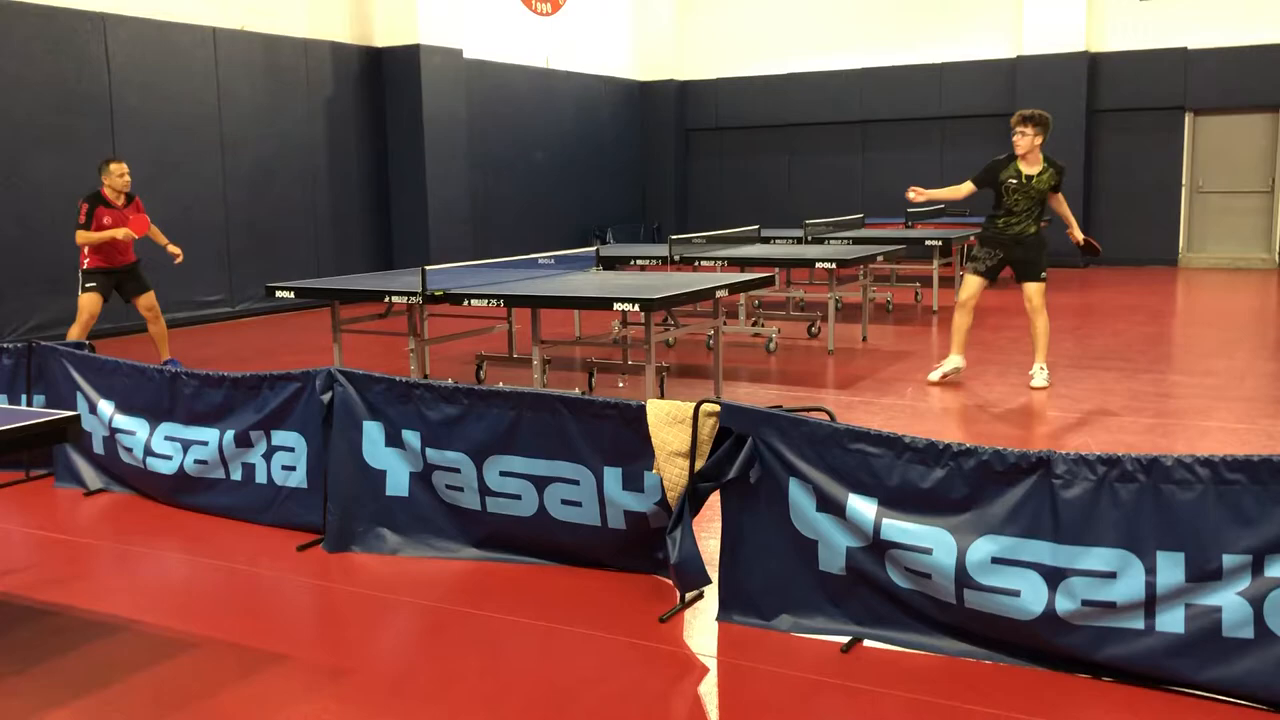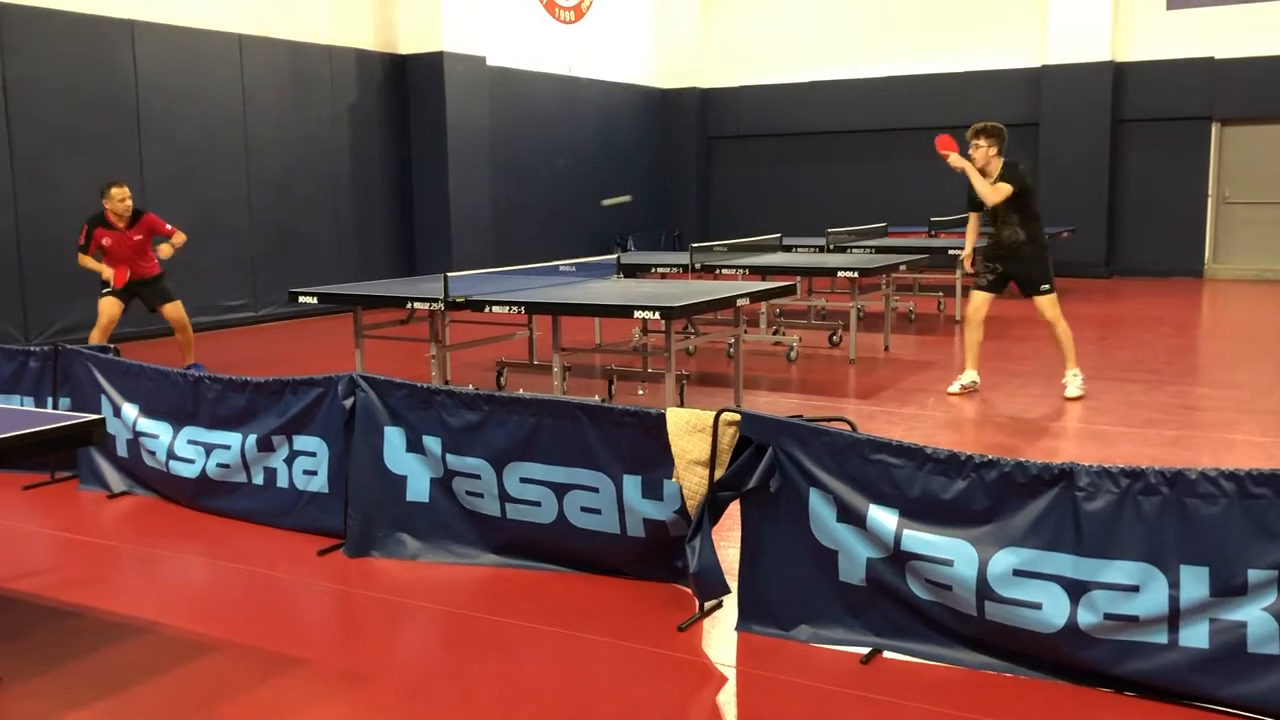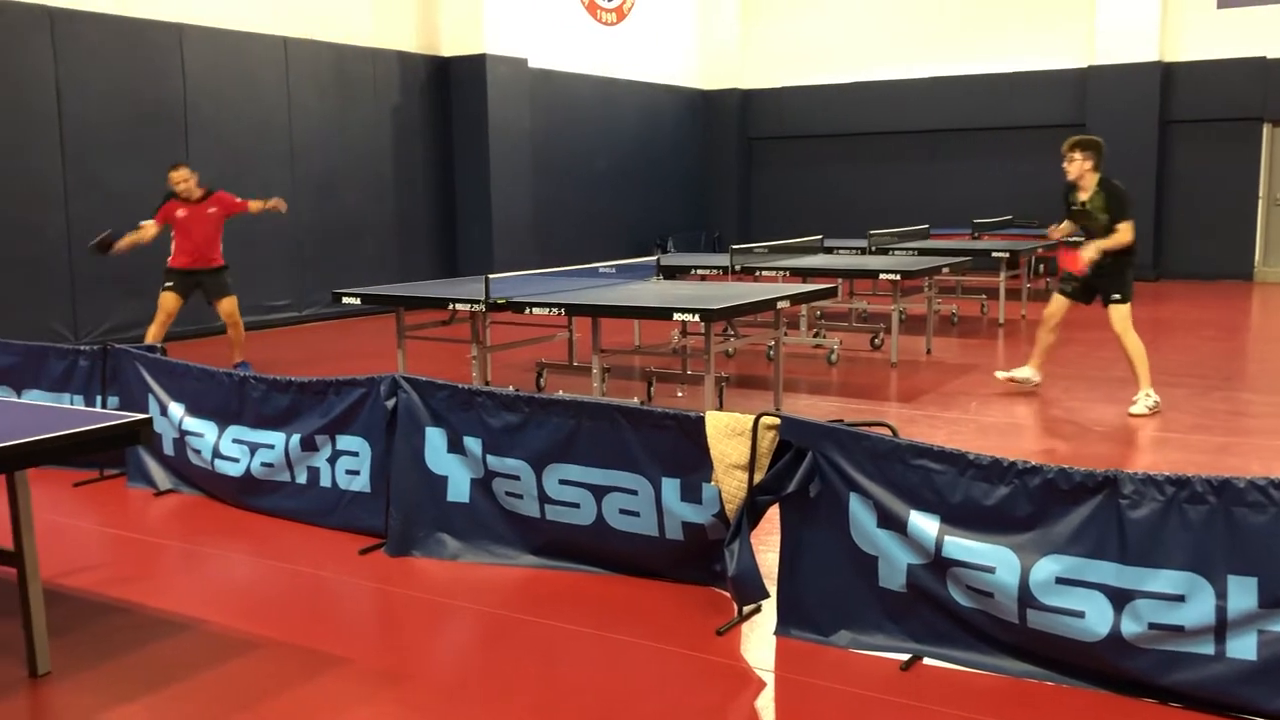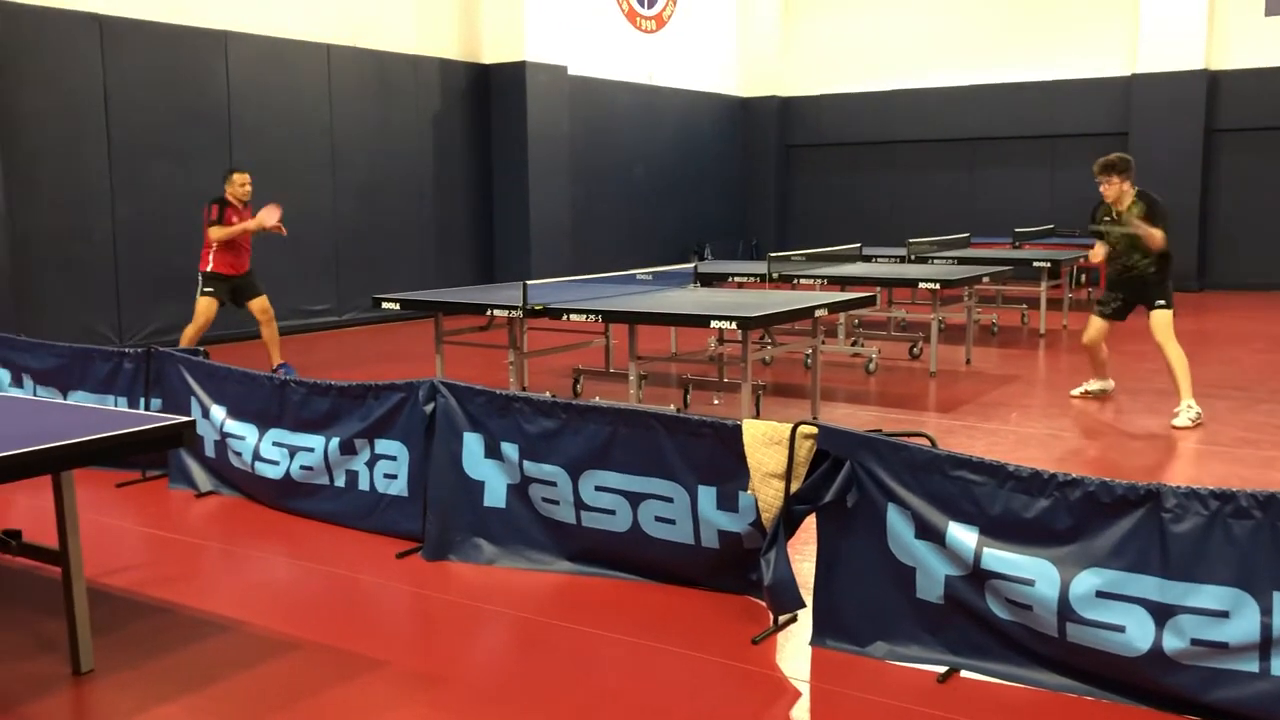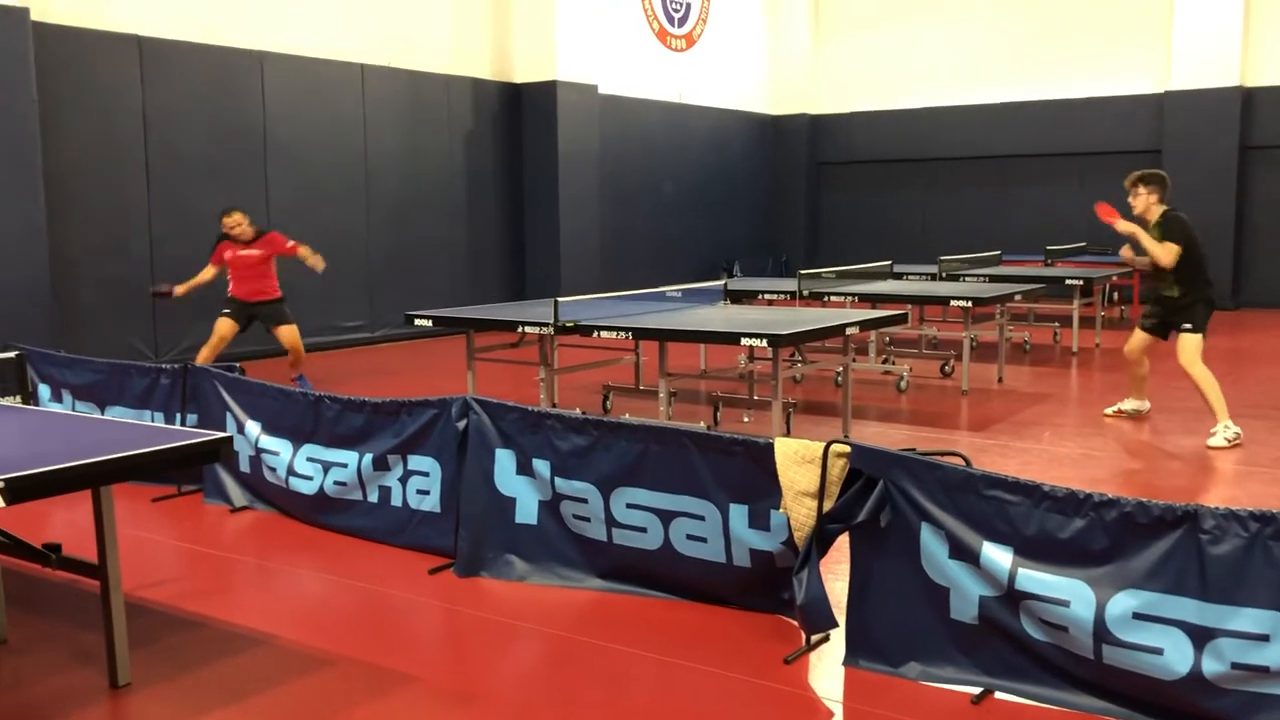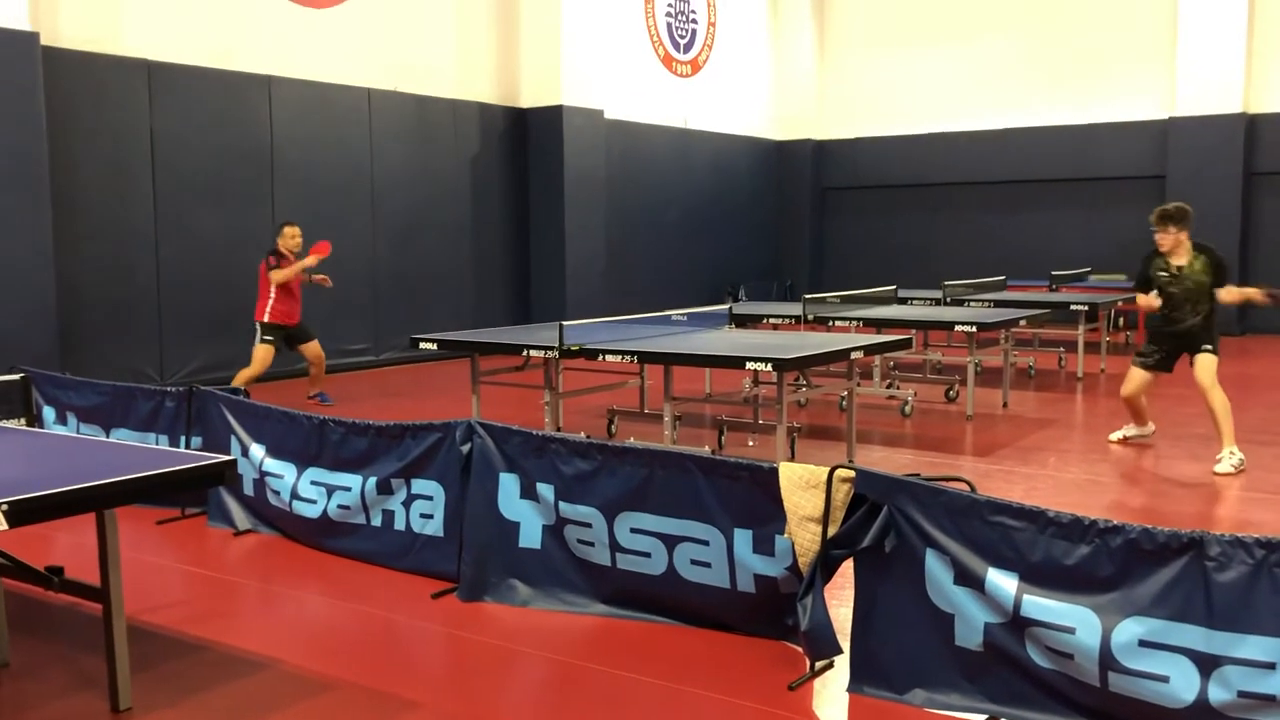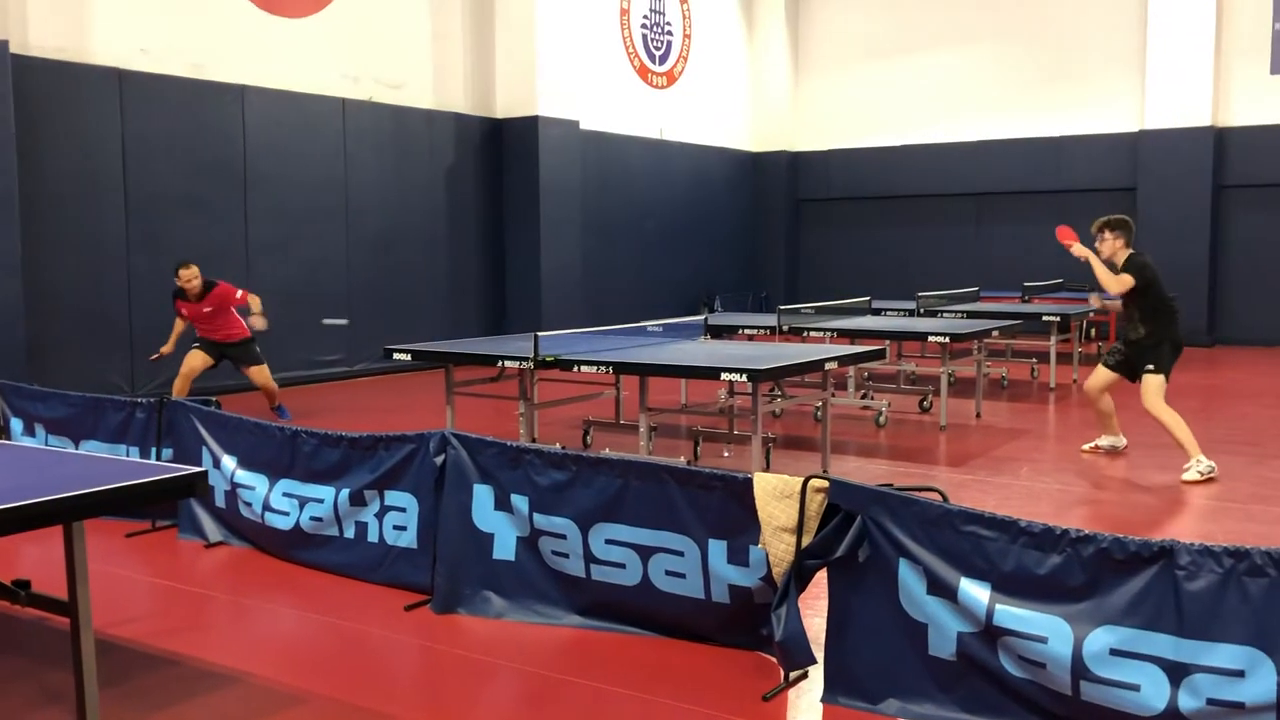
dt=0.5s
person 1, frame 1
left shoulder: (1053, 170)
right shoulder: (1000, 166)
right elbow: (961, 190)
left wrist: (1072, 224)
right wrist: (927, 194)
left hip: (1029, 242)
right hip: (994, 239)
left knee: (1035, 304)
right knee: (965, 299)
left ankle: (1040, 367)
right ankle: (954, 360)
person 1, frame 2
left shoulder: (1014, 171)
right shoulder: (976, 181)
left elbow: (992, 199)
right elbow: (974, 218)
left wrist: (967, 167)
right wrist: (968, 247)
left hip: (1029, 251)
right hip: (995, 252)
left knee: (1051, 315)
right knee: (973, 313)
left ankle: (1072, 373)
right ankle: (970, 375)
person 1, frame 3
left shoulder: (1112, 192)
right shoulder: (1070, 193)
left elbow: (1127, 236)
left wrist: (1097, 247)
right wrist: (1060, 232)
left hip: (1113, 264)
right hip: (1082, 263)
left knee: (1121, 326)
right knee: (1050, 317)
left ankle: (1148, 394)
right ankle: (1031, 371)
person 1, frame 4
left shoulder: (1150, 204)
right shoulder: (1101, 210)
left elbow: (1159, 243)
left wrist: (1143, 229)
right wrist: (1098, 253)
left hip: (1152, 279)
right hip: (1119, 280)
left knee: (1163, 335)
right knee: (1090, 338)
left ankle: (1189, 405)
right ankle: (1102, 382)
person 1, frame 5
left shoulder: (1175, 222)
right shoulder: (1145, 226)
left elbow: (1166, 260)
left wrist: (1136, 231)
right wrist: (1131, 258)
left hip: (1193, 300)
right hip: (1165, 299)
left knee: (1188, 361)
right knee: (1132, 351)
left ankle: (1227, 426)
right ankle: (1138, 402)
person 1, frame 6
left shoulder: (1208, 258)
right shoulder: (1153, 261)
left elbow: (1225, 294)
right elbow: (1140, 300)
left wrist: (1247, 293)
right wrist: (1150, 303)
left hip: (1200, 330)
right hip: (1165, 332)
left knee: (1206, 381)
right knee: (1128, 392)
left ankle: (1231, 451)
right ankle: (1141, 426)
person 1, frame 7
left shoulder: (1138, 264)
right shoulder: (1117, 267)
left elbow: (1116, 288)
left wrist: (1089, 256)
right wrist: (1101, 304)
left hip: (1160, 341)
right hip: (1134, 340)
left knee: (1152, 403)
right knee: (1093, 388)
left ankle: (1201, 462)
right ankle: (1113, 438)
person 2, frame 1
left shoulder: (133, 201)
right shoulder: (91, 203)
left elbow: (147, 226)
right elbow: (80, 239)
left wrist: (167, 245)
right wrist: (114, 232)
left hip: (127, 266)
right hip: (96, 268)
left knee: (153, 312)
right knee: (86, 317)
left ankle: (167, 361)
person 2, frame 2
left shoulder: (144, 218)
right shoulder: (94, 225)
left elbow: (179, 235)
right elbow: (83, 257)
left wrist: (171, 246)
right wrist: (103, 268)
left hip: (151, 277)
left knee: (181, 322)
right knee: (105, 322)
left ankle: (190, 365)
person 2, frame 3
left shoulder: (218, 197)
right shoulder: (169, 204)
left elbow: (247, 206)
right elbow: (151, 231)
left wrist: (267, 205)
right wrist: (130, 240)
left hip: (213, 269)
right hip: (179, 269)
left knee: (231, 317)
right knee: (164, 316)
left ankle: (239, 362)
person 2, frame 4
left shoulder: (245, 207)
right shoulder: (217, 206)
right elbow: (216, 236)
left wrist: (267, 227)
right wrist: (250, 224)
left hip: (242, 274)
right hip: (215, 273)
left knee: (266, 315)
right knee: (202, 321)
left ankle: (278, 365)
person 2, frame 5
left shoulder: (267, 238)
right shoulder: (223, 243)
left elbow: (297, 249)
right elbow: (211, 270)
left wrist: (311, 258)
right wrist: (187, 287)
left hip: (269, 301)
right hip: (238, 300)
left knee: (294, 345)
right knee: (218, 339)
left ankle: (297, 376)
person 2, frame 6
left shoulder: (294, 260)
right shoulder: (273, 257)
right elbow: (277, 279)
left wrist: (312, 278)
right wrist: (303, 264)
left hip: (293, 323)
right hip: (270, 322)
left knee: (318, 357)
right knee: (259, 368)
left ankle: (315, 393)
person 2, frame 7
left shoulder: (218, 290)
right shoulder: (178, 297)
left elbow: (252, 298)
left wrist: (256, 315)
right wrist: (171, 344)
left hip: (239, 340)
right hip: (208, 341)
left knee: (265, 383)
right knee: (186, 372)
left ankle: (276, 406)
